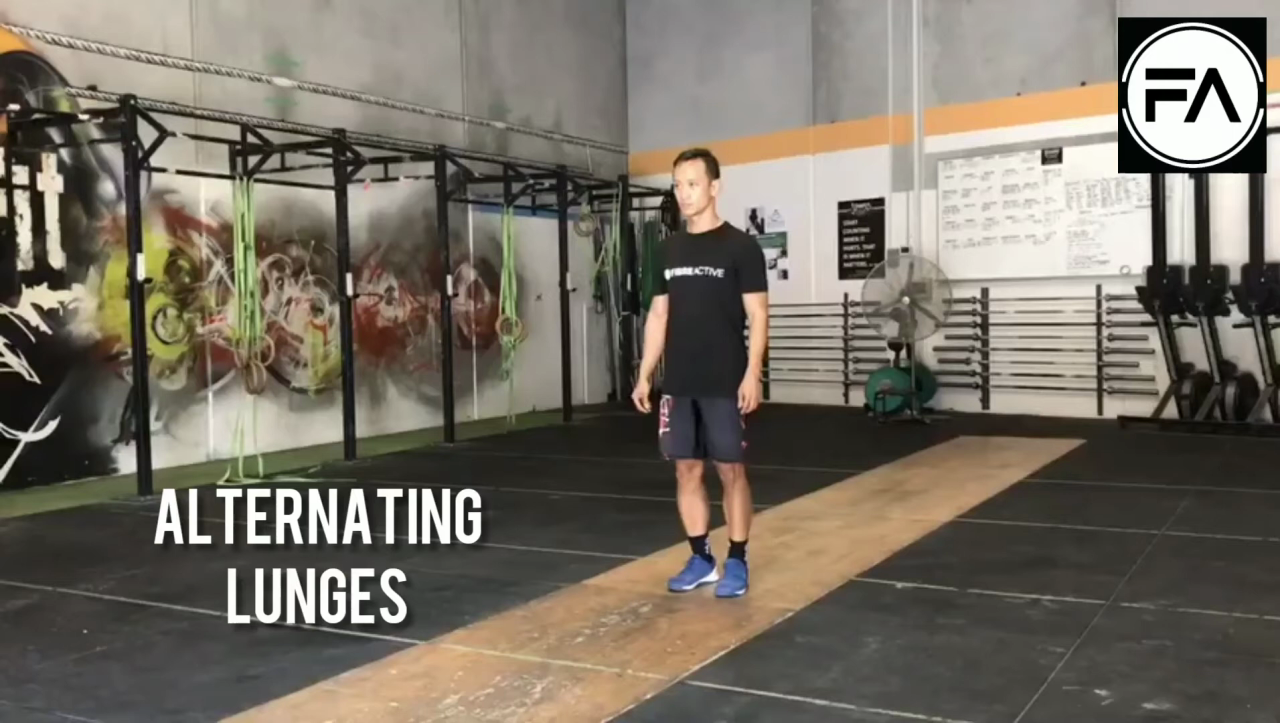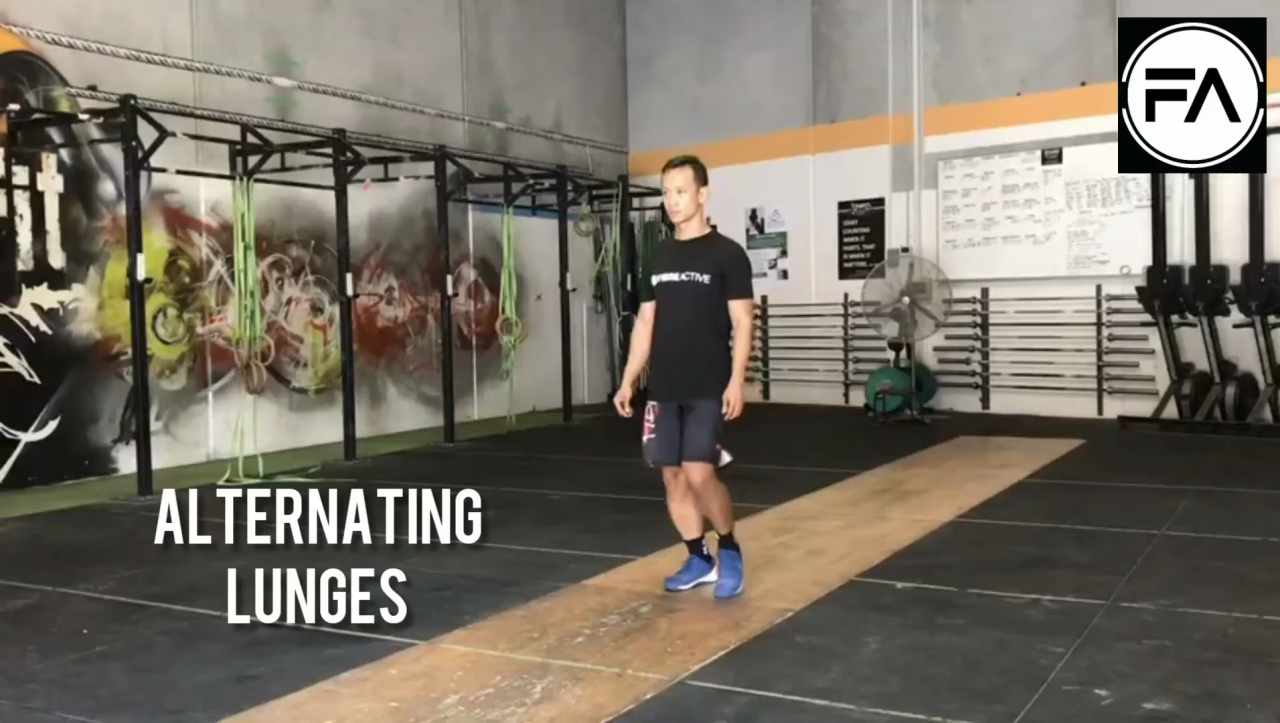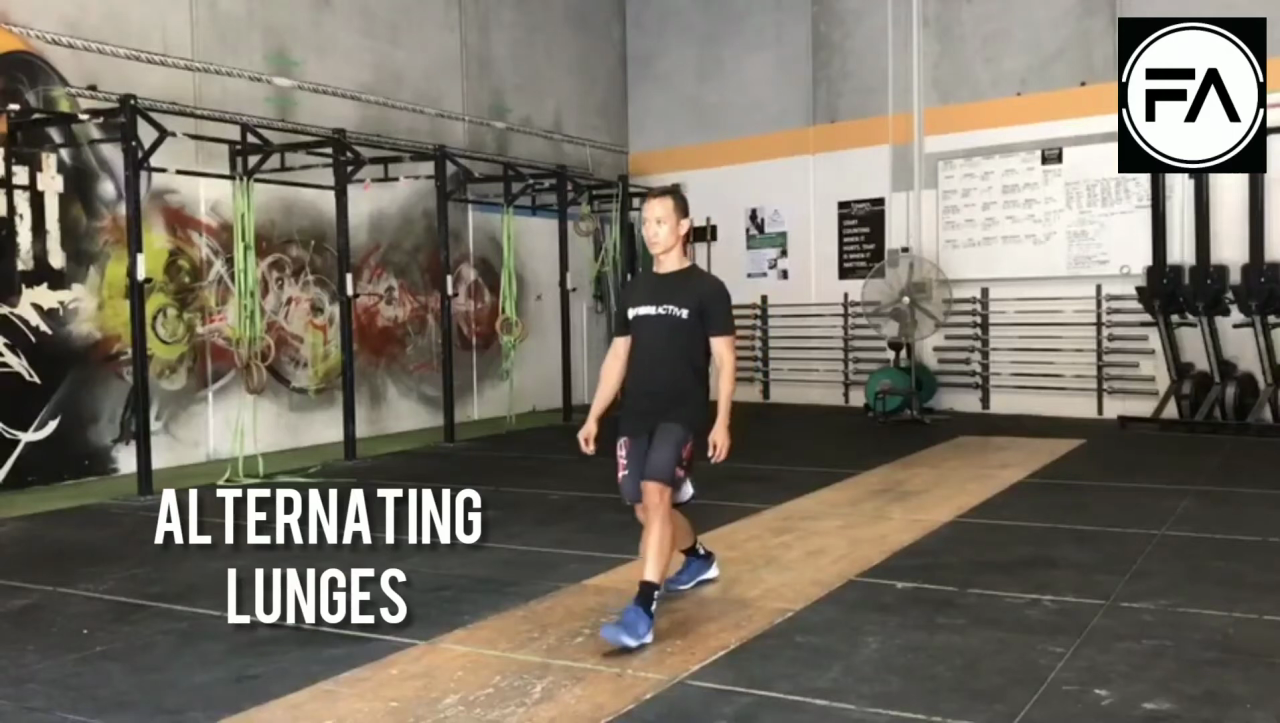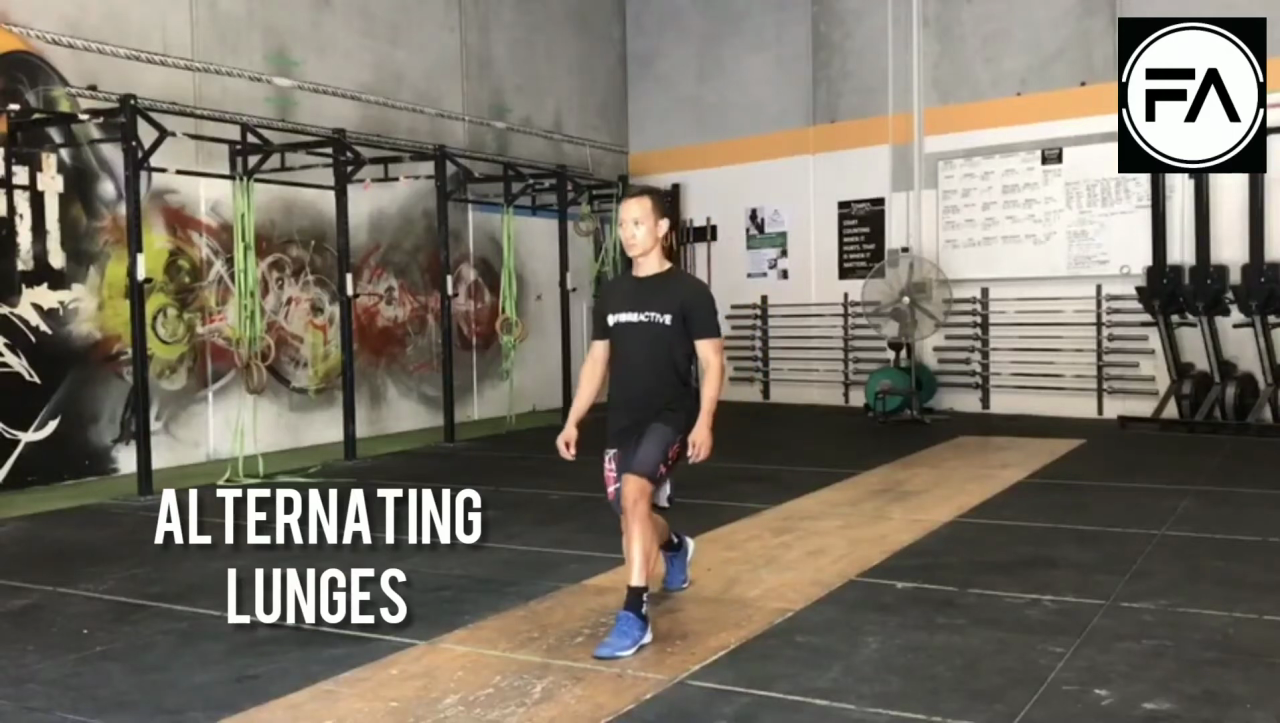
dt=0.4s
person 1, frame 1
left shoulder: (740, 246)
right shoulder: (670, 249)
left elbow: (758, 315)
right elbow: (658, 315)
left wrist: (752, 374)
right wrist: (644, 375)
left hip: (723, 381)
right hip: (678, 382)
left knee: (730, 470)
right knee: (686, 470)
left ankle: (736, 561)
right ankle: (700, 559)
person 1, frame 2
left shoulder: (726, 253)
right shoulder: (659, 256)
left elbow: (743, 322)
right elbow: (646, 322)
left wrist: (737, 381)
right wrist: (628, 380)
left hip: (708, 385)
right hip: (664, 386)
left knee: (698, 471)
right knee: (672, 475)
left ankle: (728, 549)
right ankle: (700, 559)
person 1, frame 3
left shoulder: (706, 288)
right shoulder: (634, 290)
left elbow: (725, 359)
right elbow: (618, 356)
left wrist: (722, 421)
right wrist: (594, 415)
left hip: (681, 414)
right hip: (636, 415)
left knee: (654, 494)
right knee: (651, 509)
left ankle: (642, 611)
right ankle: (700, 561)
person 1, frame 4
left shoulder: (689, 291)
right shoulder: (611, 294)
left elbow: (712, 361)
right elbow: (596, 361)
left wrist: (703, 422)
right wrist: (572, 421)
left hip: (669, 417)
right hip: (623, 422)
left knee: (633, 495)
right knee: (634, 517)
left ankle: (635, 616)
right ankle: (675, 546)
